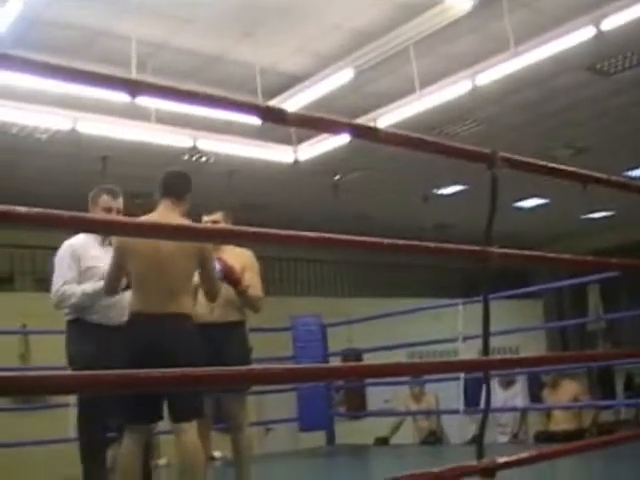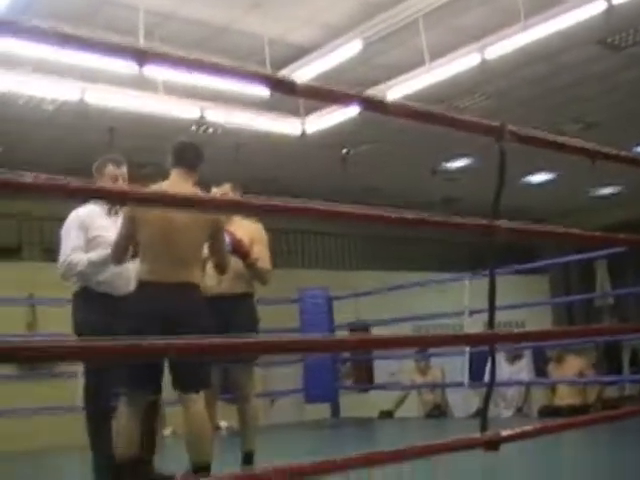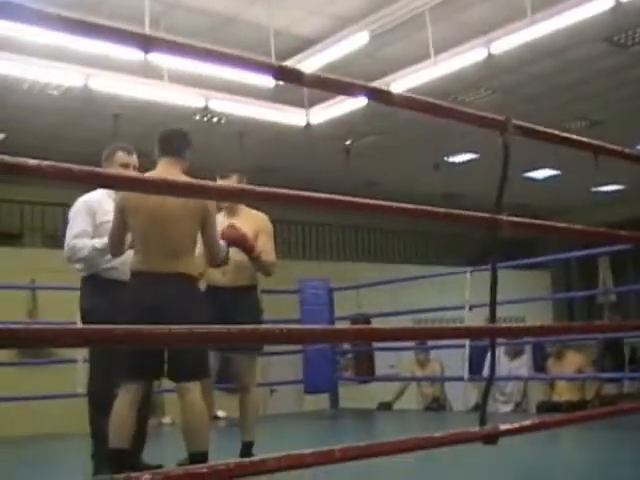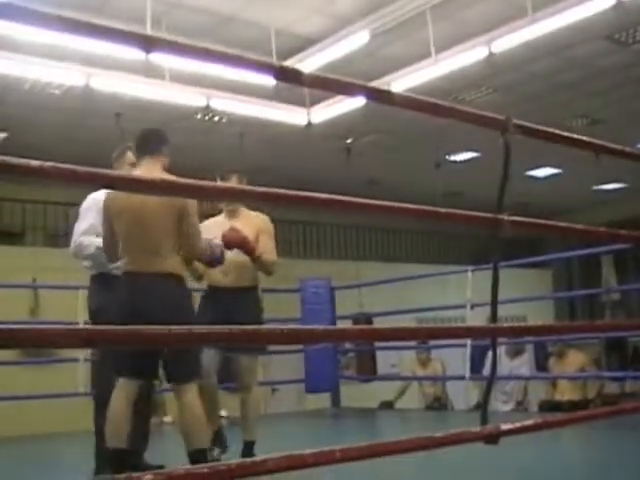
dt=0.2s
person 1, frame 1
left shoulder: (130, 234)
left elbow: (109, 289)
right elbow: (212, 294)
right wrist: (217, 275)
left hip: (141, 330)
right hip: (180, 330)
left knee: (135, 428)
right knee: (186, 426)
person 1, frame 2
left shoulder: (141, 200)
right shoulder: (210, 207)
left elbow: (117, 255)
right elbow: (222, 265)
right wrist: (225, 249)
left hip: (147, 299)
right hip: (187, 301)
left knee: (133, 396)
right knee: (193, 397)
person 1, frame 3
left shoulder: (129, 192)
right shoulder: (199, 194)
left elbow: (114, 248)
right elbow: (215, 255)
right wrist: (228, 247)
left hip: (142, 289)
right hip: (182, 291)
left knee: (131, 384)
right knee: (189, 385)
left ankle: (116, 467)
right ankle: (198, 466)
person 1, frame 4
left shoulder: (113, 195)
left elbow: (110, 253)
right elbow: (195, 249)
right wrist: (217, 250)
left hip: (132, 290)
right hip: (169, 291)
left knee: (126, 383)
right knee: (185, 385)
left ankle: (117, 469)
right ankle: (200, 467)
person 2, frame 1
right shoulder: (74, 247)
right elbow: (60, 296)
right wrist: (105, 286)
left hip: (123, 337)
right hip: (89, 337)
right knee: (93, 416)
person 2, frame 2
right shoulder: (81, 217)
right elbow: (67, 265)
right wrist: (111, 253)
left hip: (129, 306)
right hip: (95, 307)
right knee: (100, 387)
person 2, frame 3
right shoulder: (89, 203)
right elbow: (72, 250)
right hip: (102, 292)
right knee: (105, 376)
left ankle: (132, 454)
right ankle: (104, 459)
person 2, frame 4
right shoulder: (99, 200)
right elbow: (80, 245)
right hip: (111, 293)
right knee: (110, 376)
left ankle: (134, 451)
right ankle: (106, 457)
person 3, frame 1
left shoulder: (244, 257)
left elbow: (257, 304)
left wrist: (235, 281)
left hip: (231, 336)
right hip: (199, 338)
left knee: (236, 419)
right knee: (200, 419)
person 3, frame 2
left shoulder: (253, 229)
left elbow: (265, 275)
left wrist: (244, 254)
left hip: (240, 308)
right hip: (208, 309)
left knee: (243, 390)
right knee: (206, 388)
left ankle: (248, 458)
person 3, frame 3
left shoulder: (259, 221)
left elbow: (270, 267)
left wrist: (249, 248)
left hip: (244, 300)
right hip: (212, 299)
left knee: (246, 380)
left ankle: (247, 449)
person 3, frame 4
left shoulder: (260, 222)
right shoulder: (206, 226)
left elbow: (271, 267)
right elbow: (197, 272)
left wrist: (251, 251)
left hip: (245, 299)
right hip: (213, 300)
left knee: (247, 380)
right knee: (206, 375)
left ankle: (248, 448)
right ankle: (216, 434)
